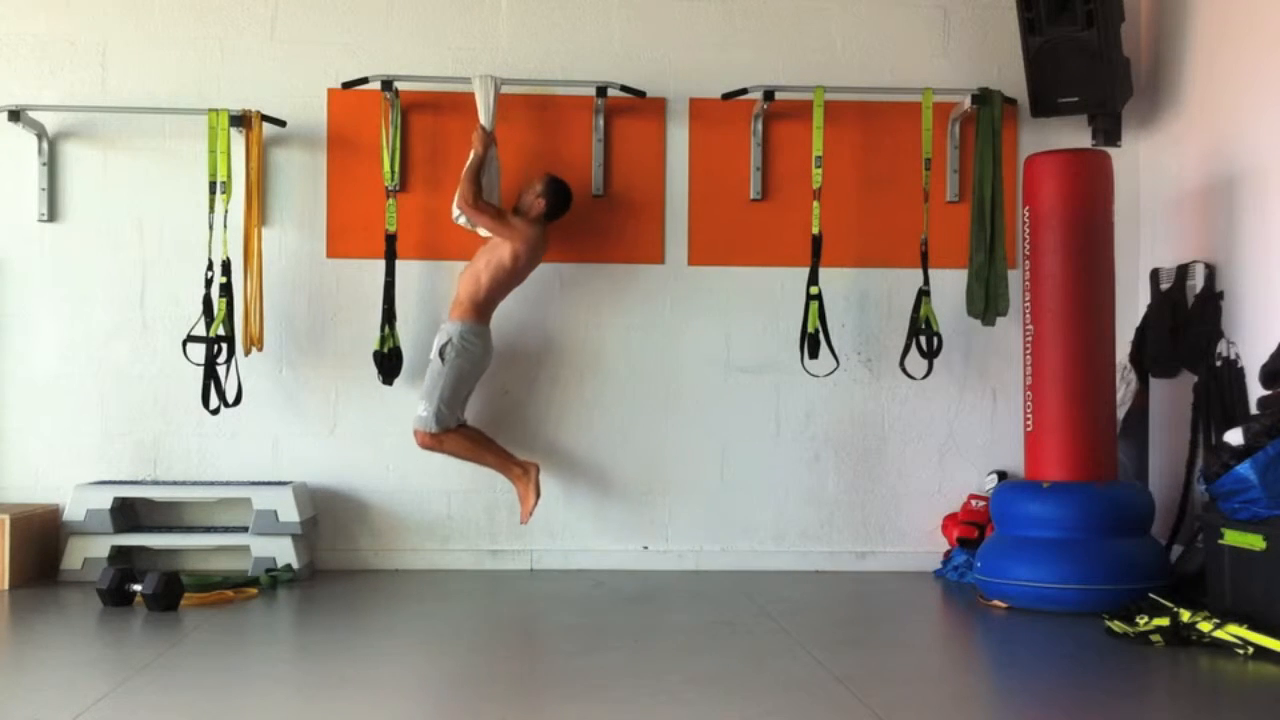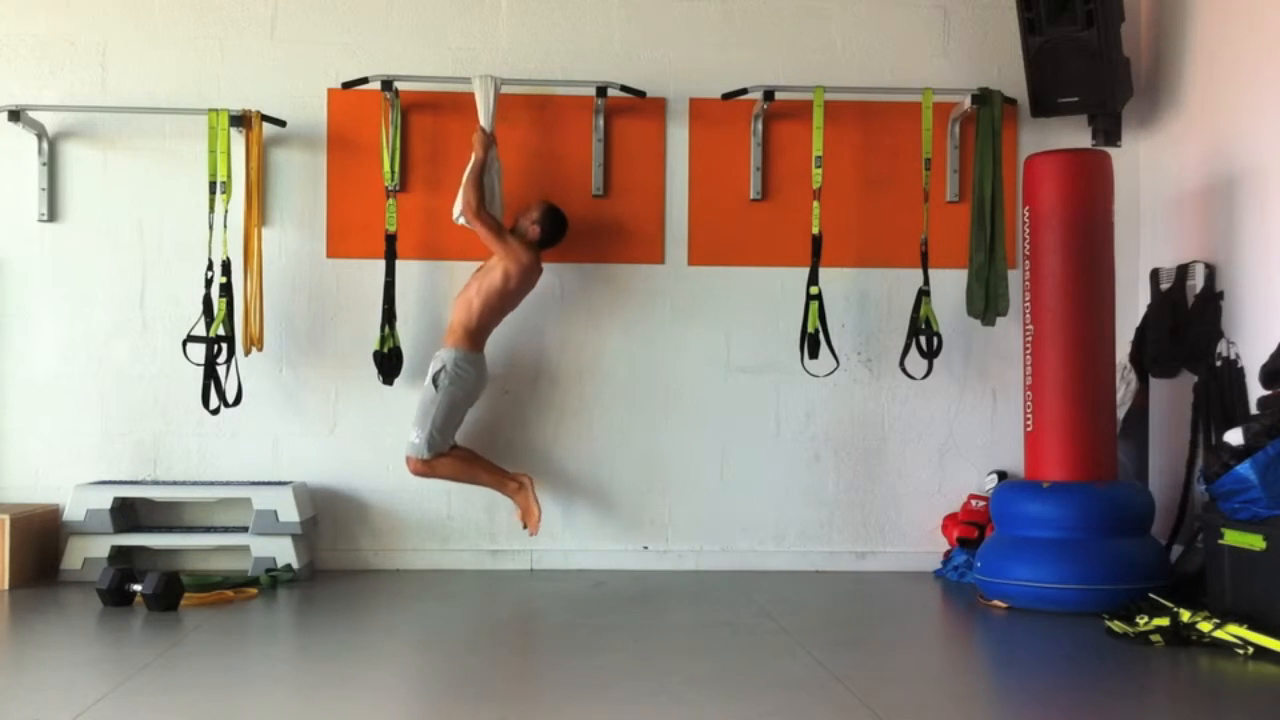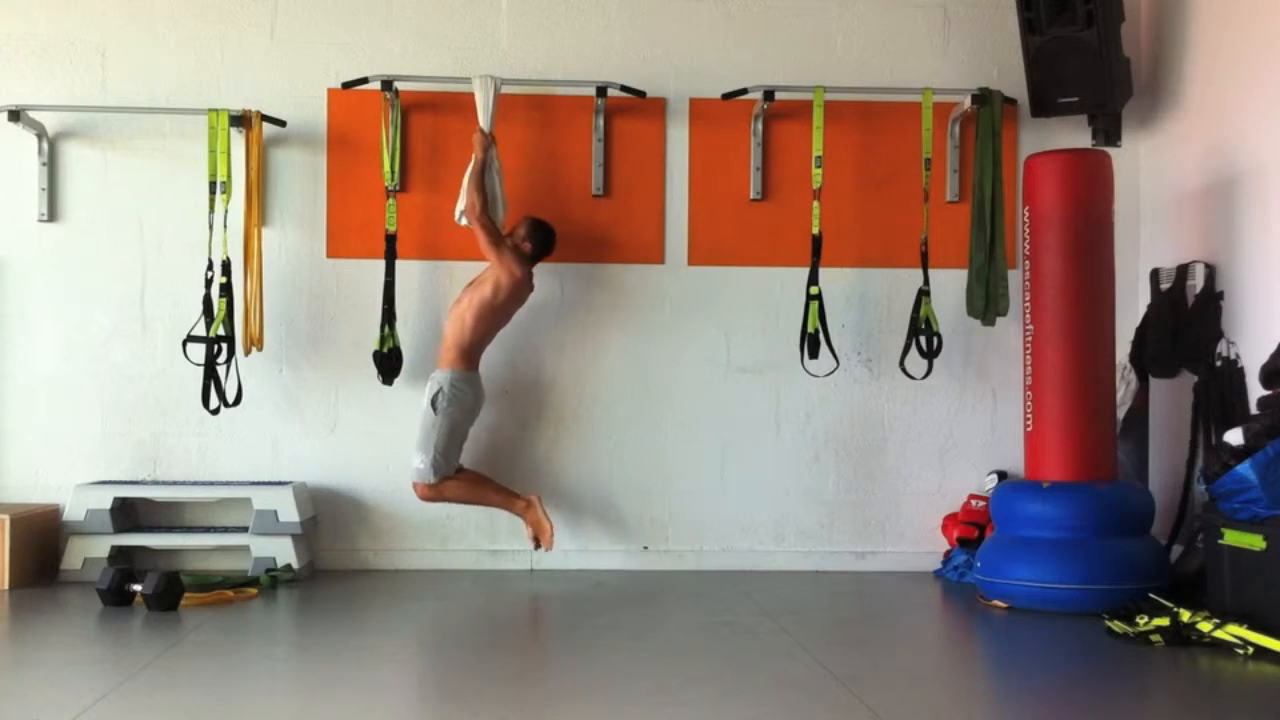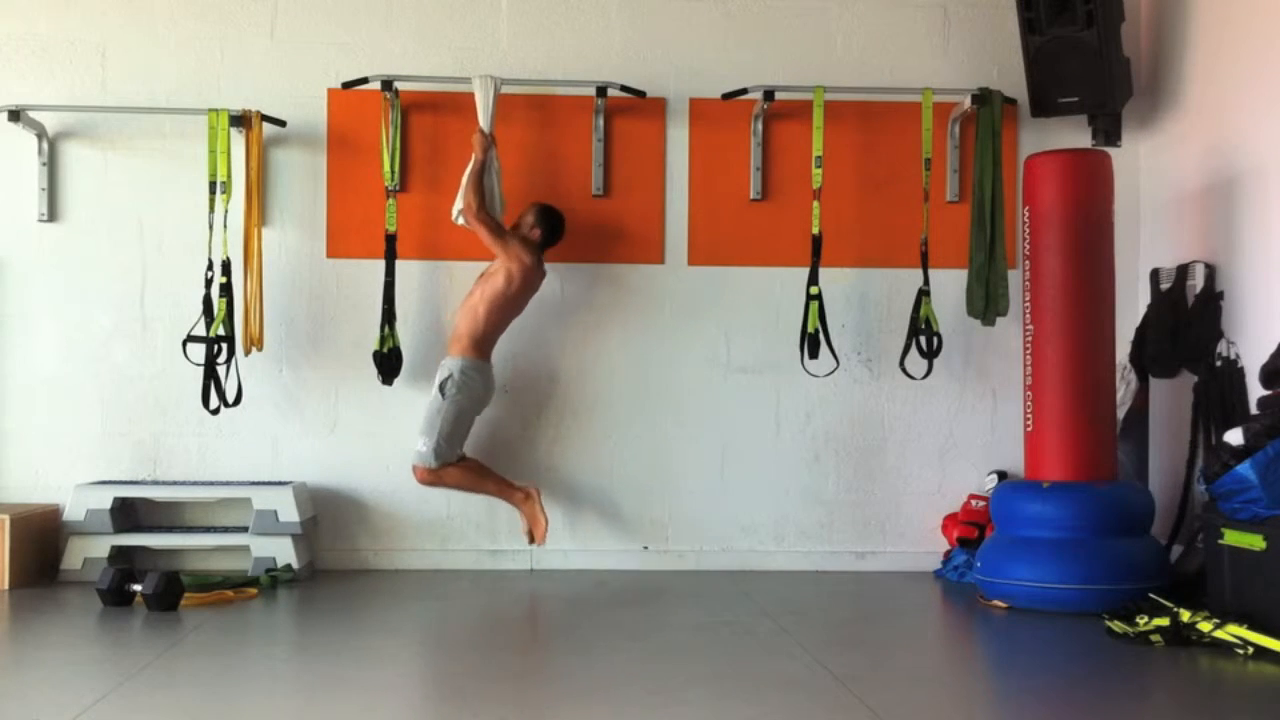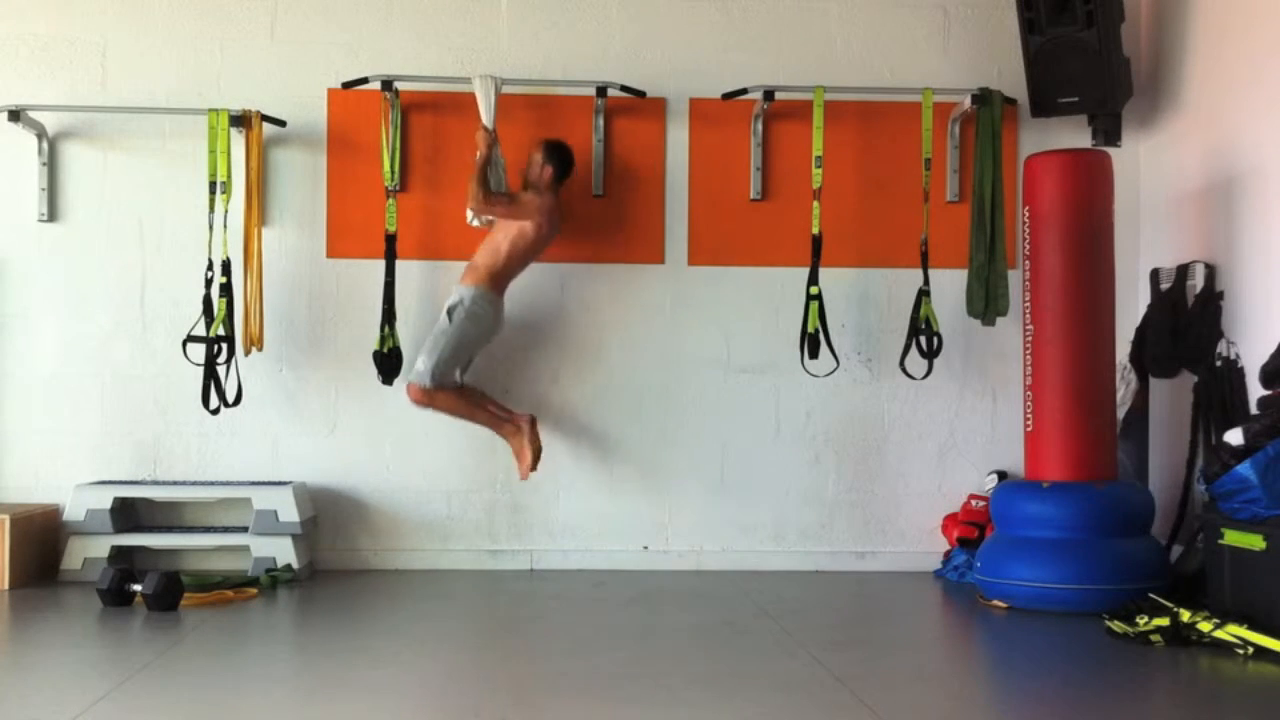
dt=0.3s
person 1, frame 1
left shoulder: (526, 232)
right shoulder: (522, 233)
left elbow: (466, 201)
right elbow: (478, 207)
left wrist: (479, 152)
right wrist: (485, 155)
left hip: (462, 335)
right hip: (468, 334)
left knee: (429, 434)
right knee: (449, 426)
left ankle: (518, 472)
right ankle: (520, 469)
person 1, frame 2
left shoulder: (520, 257)
right shoulder: (521, 261)
left elbow: (472, 209)
right elbow: (483, 213)
left wrist: (481, 154)
right wrist: (485, 158)
left hip: (457, 363)
right hip: (463, 361)
left knee: (420, 460)
right knee: (438, 451)
left ankle: (515, 487)
right ankle: (515, 486)
person 1, frame 3
left shoulder: (512, 272)
right shoulder: (515, 276)
left elbow: (477, 212)
right elbow: (483, 216)
left wrist: (480, 155)
right wrist: (485, 159)
left hip: (452, 382)
right hip: (459, 381)
left knee: (427, 486)
right knee: (444, 474)
left ankle: (521, 505)
right ankle: (520, 503)
person 1, frame 4
left shoulder: (521, 258)
right shoulder: (525, 263)
left elbow: (474, 211)
right elbow: (484, 216)
left wrist: (481, 155)
right wrist: (486, 159)
left hip: (463, 370)
right hip: (469, 368)
left knee: (428, 471)
right knee: (443, 460)
left ankle: (519, 496)
right ankle: (521, 494)
person 1, frame 5
left shoulder: (542, 204)
right shoulder: (538, 212)
left elbow: (477, 200)
right elbow: (493, 203)
left wrist: (484, 152)
right wrist: (489, 154)
left hip: (473, 304)
right hip: (482, 306)
left knee: (420, 389)
right knee: (444, 386)
left ankle: (511, 428)
right ankle: (516, 421)
